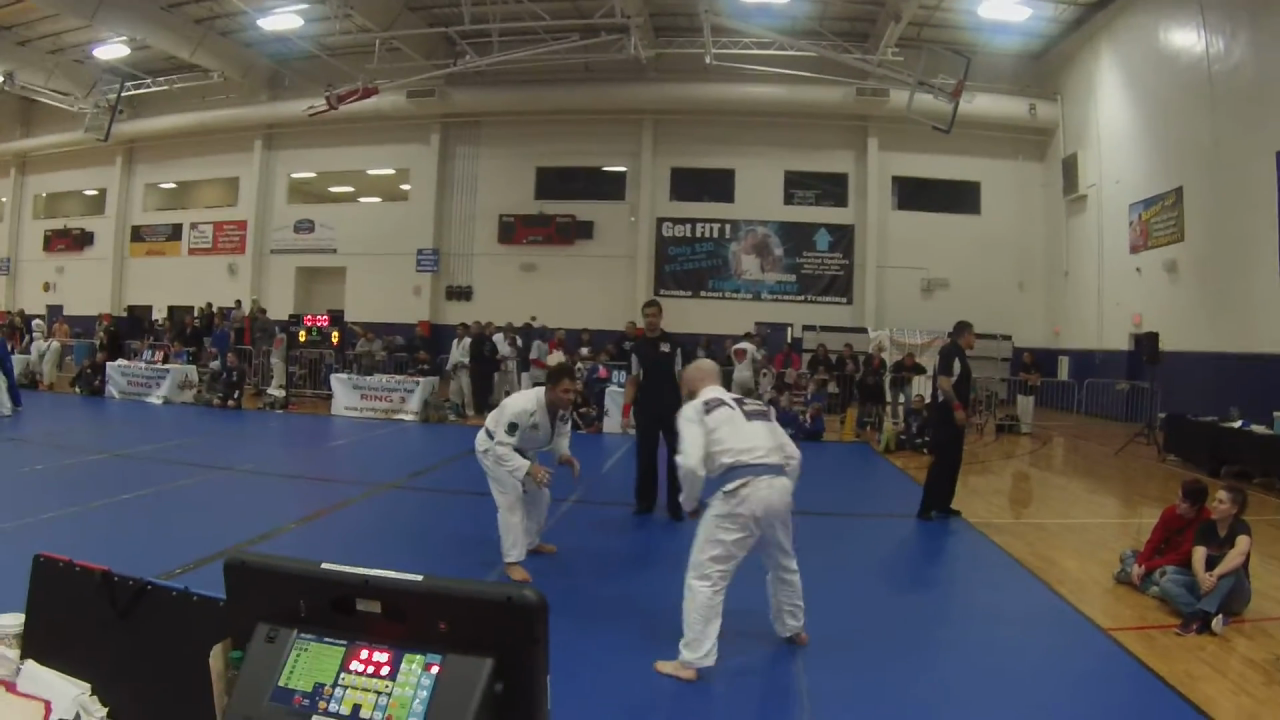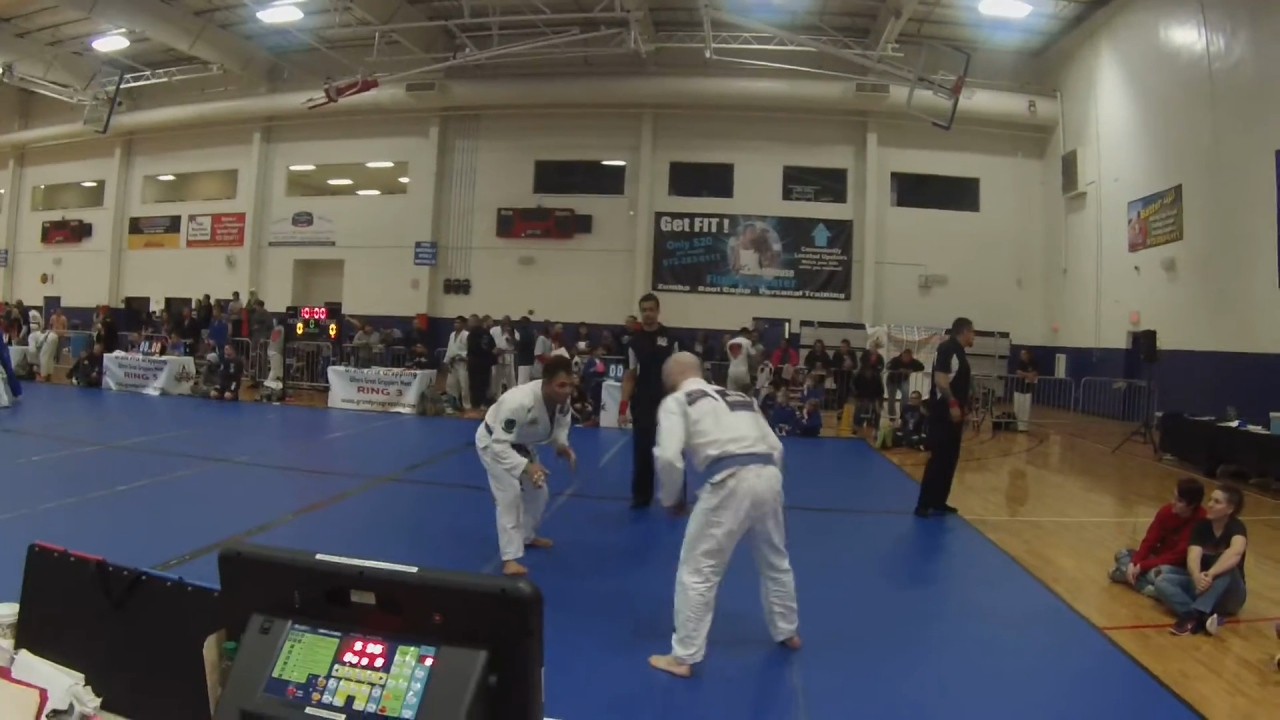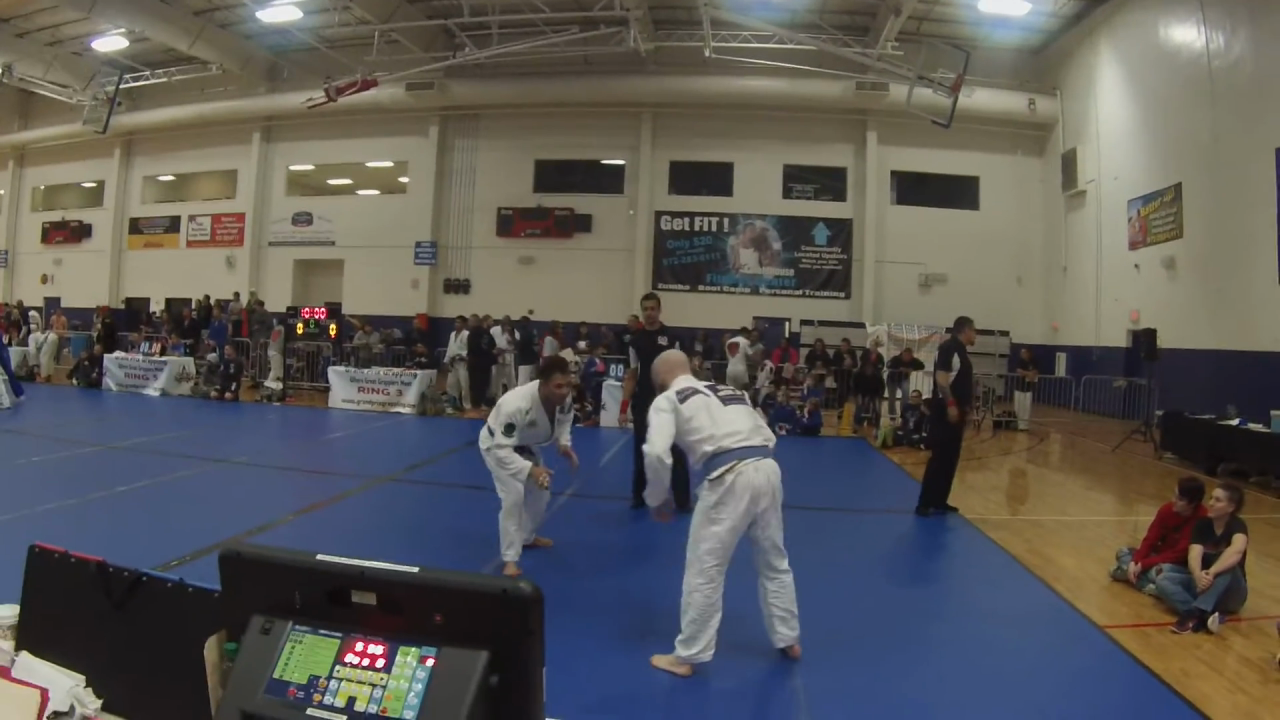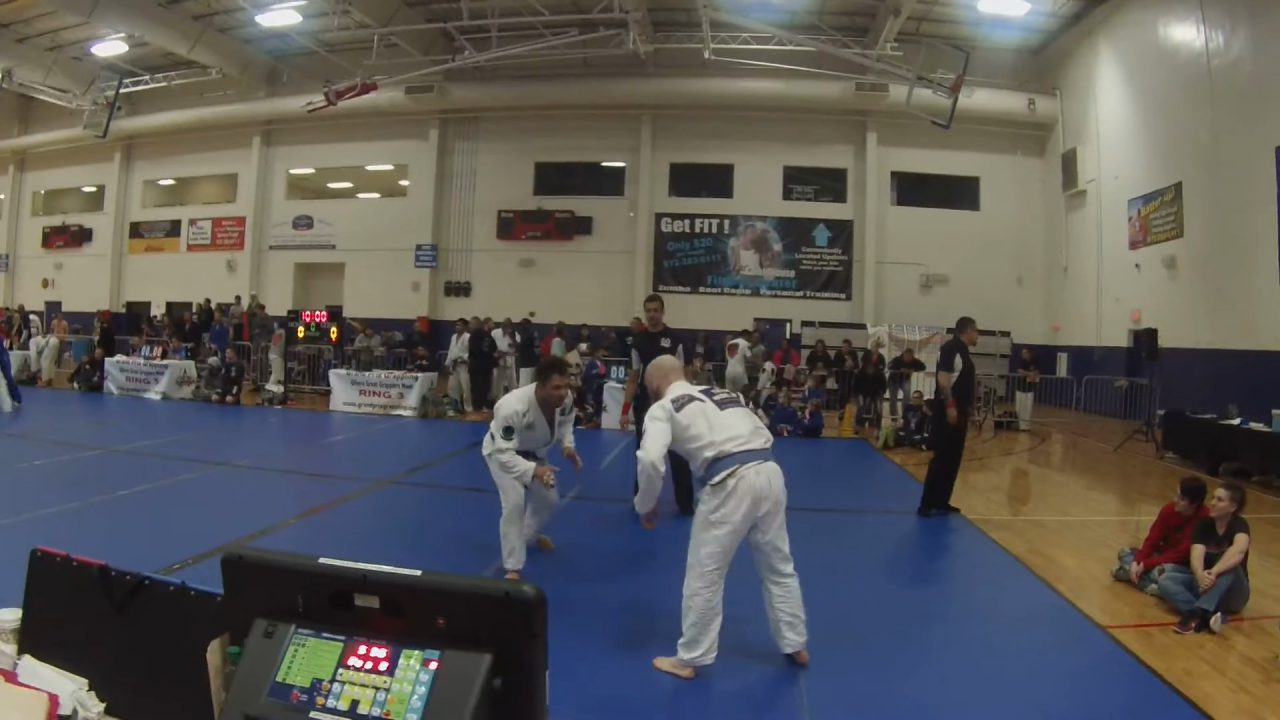
dt=0.1s
person 1, frame 1
left shoulder: (694, 409)
right shoulder: (757, 406)
left elbow: (691, 464)
right elbow: (792, 456)
left wrist: (689, 502)
left hip: (741, 492)
right hip: (778, 486)
left knee: (705, 574)
right knee: (783, 563)
left ankle: (690, 661)
right ankle: (794, 629)
person 1, frame 2
left shoulder: (674, 402)
right shoulder: (739, 398)
left elbow: (667, 456)
right elbow: (775, 447)
left wrist: (671, 497)
left hip: (730, 484)
right hip: (768, 477)
left knee: (698, 570)
right knee: (775, 562)
left ankle: (684, 656)
right ankle: (788, 633)
person 1, frame 3
left shoulder: (666, 401)
right shoulder: (730, 392)
left elbow: (656, 453)
right elbow: (768, 437)
left wrist: (657, 499)
left hip: (728, 479)
right hip: (767, 469)
left knee: (704, 569)
right knee: (774, 563)
left ankle: (686, 657)
right ankle: (788, 639)
person 1, frame 4
left shoulder: (661, 409)
right shoulder: (725, 395)
left elbow: (651, 461)
right elbow: (766, 437)
left wrist: (644, 506)
left hip: (731, 484)
right hip: (769, 473)
left knee: (704, 573)
right knee: (779, 567)
left ankle: (688, 659)
right ankle: (796, 646)
person 2, frame 1
left shoulder: (562, 405)
right shoulder: (520, 407)
left elbow: (561, 432)
right elbow: (502, 449)
left wrist: (564, 454)
right wrist: (529, 469)
left hip: (521, 448)
right hip: (494, 447)
left knee: (539, 495)
right knee: (512, 499)
left ankle: (531, 542)
right ankle: (512, 562)
person 2, frame 2
left shoulder: (562, 397)
right shoulder: (517, 402)
left elbow: (562, 422)
right elbow: (500, 446)
left wrist: (561, 443)
right wrist: (525, 467)
left hip: (521, 444)
right hip: (494, 443)
left knee: (537, 492)
right knee: (510, 494)
left ankle: (526, 536)
right ankle: (511, 559)
person 2, frame 3
left shoulder: (562, 397)
right shoulder: (515, 405)
left elbow: (564, 419)
right elbow: (503, 451)
left wrist: (563, 444)
right wrist: (530, 470)
left hip: (525, 446)
right hip: (498, 445)
left knee: (539, 493)
right knee: (514, 496)
left ankle: (526, 536)
right ankle: (510, 561)
person 2, frame 4
left shoulder: (564, 398)
right shoulder: (511, 407)
left elbow: (565, 420)
right elbow: (504, 454)
left wrist: (567, 445)
right wrist: (534, 471)
left hip: (535, 451)
right hip: (502, 452)
left knee: (548, 497)
right knee: (515, 502)
left ankle: (530, 535)
right ankle: (512, 568)
person 3, frame 1
left shoulder: (673, 344)
right shoulder: (638, 347)
left elbow: (682, 378)
right elbow: (632, 382)
right wrist: (626, 411)
left hip: (670, 408)
right hip: (646, 409)
left knee: (675, 456)
right knee: (645, 457)
left ankle: (675, 506)
right ankle: (645, 502)
person 3, frame 2
left shoulder: (671, 338)
right shoulder: (635, 341)
right elbow: (630, 377)
right wrist: (623, 408)
right hip: (643, 402)
right knee: (642, 451)
right ankle: (641, 497)
person 3, frame 3
left shoulder: (671, 337)
right shoulder: (636, 340)
right elbow: (631, 376)
right wrist: (624, 408)
right hip: (644, 402)
left knee: (676, 450)
right knee: (642, 450)
left ankle: (682, 500)
right ankle: (641, 496)
person 3, frame 4
left shoulder: (674, 340)
right shoulder: (639, 341)
right elbow: (633, 378)
right wrist: (625, 409)
right hip: (645, 403)
left knee: (678, 453)
left ankle: (685, 502)
person 4, frame 1
left shoulder: (960, 354)
right shoulder: (949, 352)
right elbow: (943, 383)
left wrist: (963, 410)
right wrist: (957, 408)
left hip: (955, 415)
right hip: (945, 415)
left knee: (953, 462)
right knee: (942, 461)
left ankle: (943, 505)
right ankle: (926, 507)
person 4, frame 2
left shoulder: (959, 351)
right shoulder: (947, 348)
right elbow: (940, 379)
left wrist: (962, 407)
right wrist: (953, 404)
left hip: (954, 412)
right hip: (944, 411)
left knee: (950, 459)
right knee: (939, 458)
left ankle: (938, 502)
right ankle: (924, 504)
person 4, frame 3
left shoulder: (961, 350)
right shoulder: (949, 348)
right elbow: (941, 378)
left wrist: (965, 407)
right wrist: (950, 404)
left hip: (957, 411)
right hip: (946, 411)
left knee: (950, 458)
right knee: (940, 457)
left ankle: (939, 501)
right ankle: (925, 503)
person 4, frame 4
left shoulder: (963, 351)
right shoulder: (951, 348)
right elbow: (942, 378)
left wrist: (969, 409)
right wrist: (950, 405)
left hip: (959, 412)
right hip: (948, 411)
left knee: (953, 459)
right knee: (942, 458)
left ankle: (941, 502)
right ankle: (927, 504)
